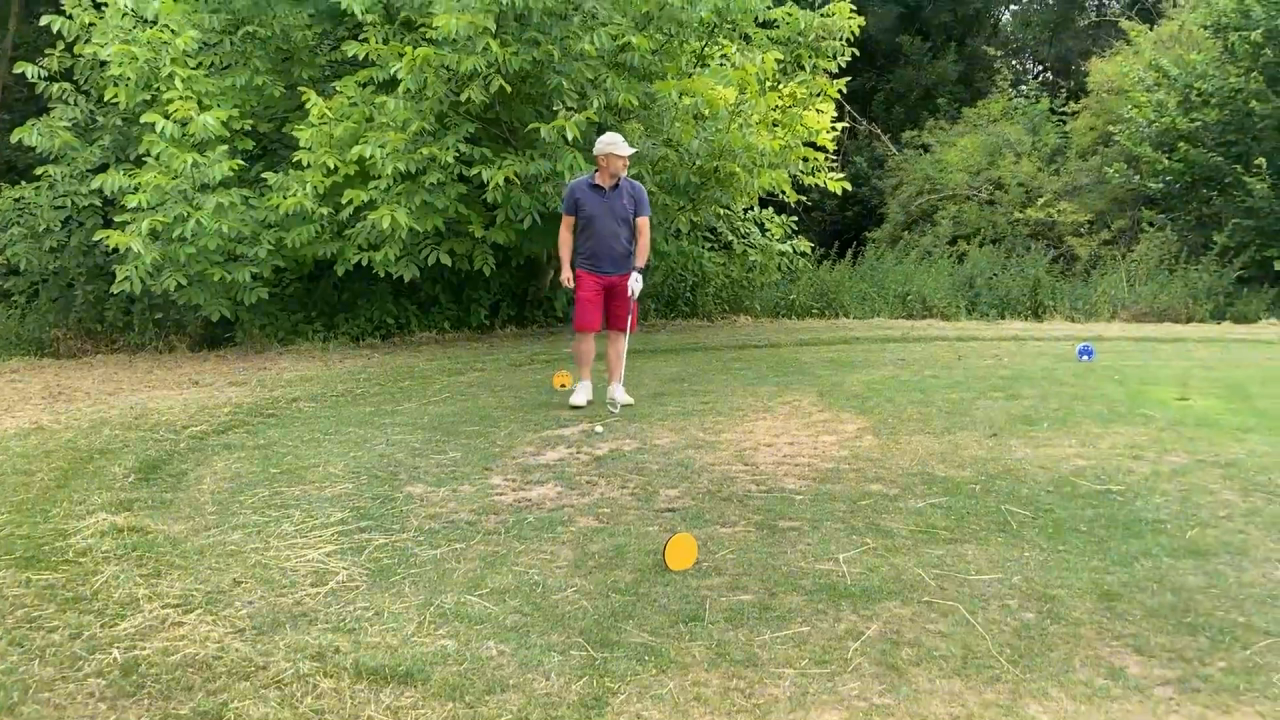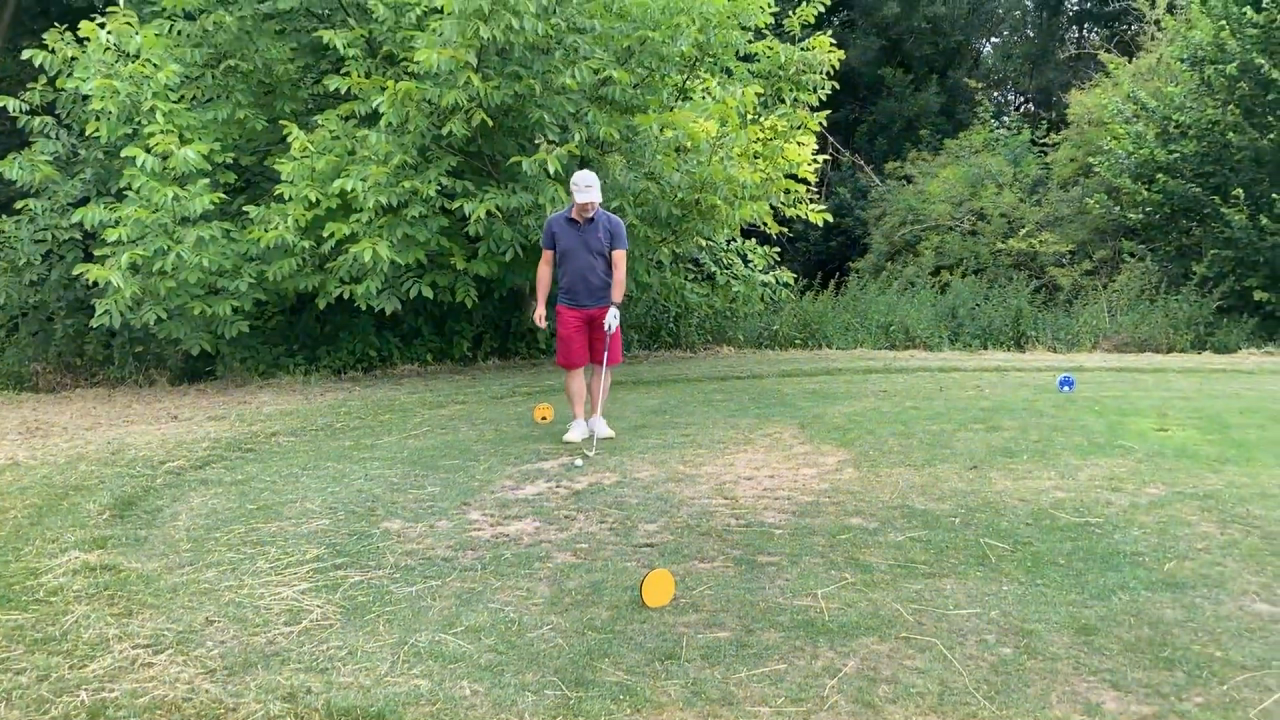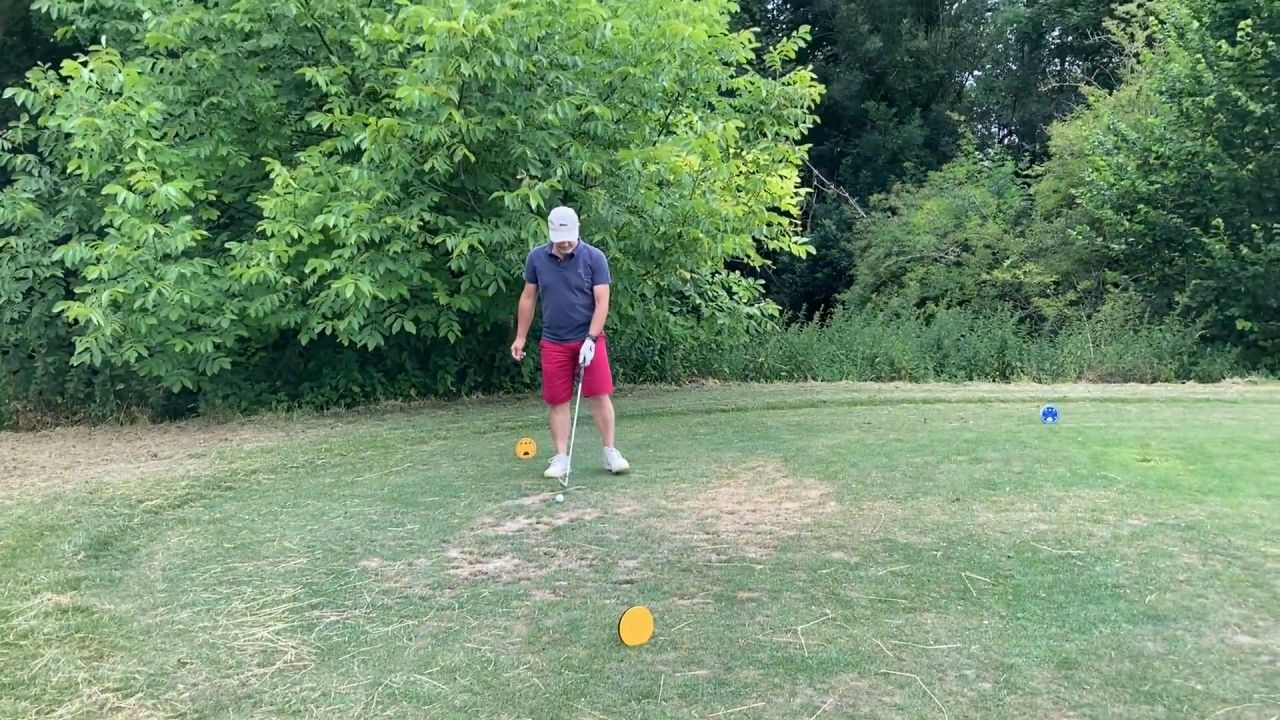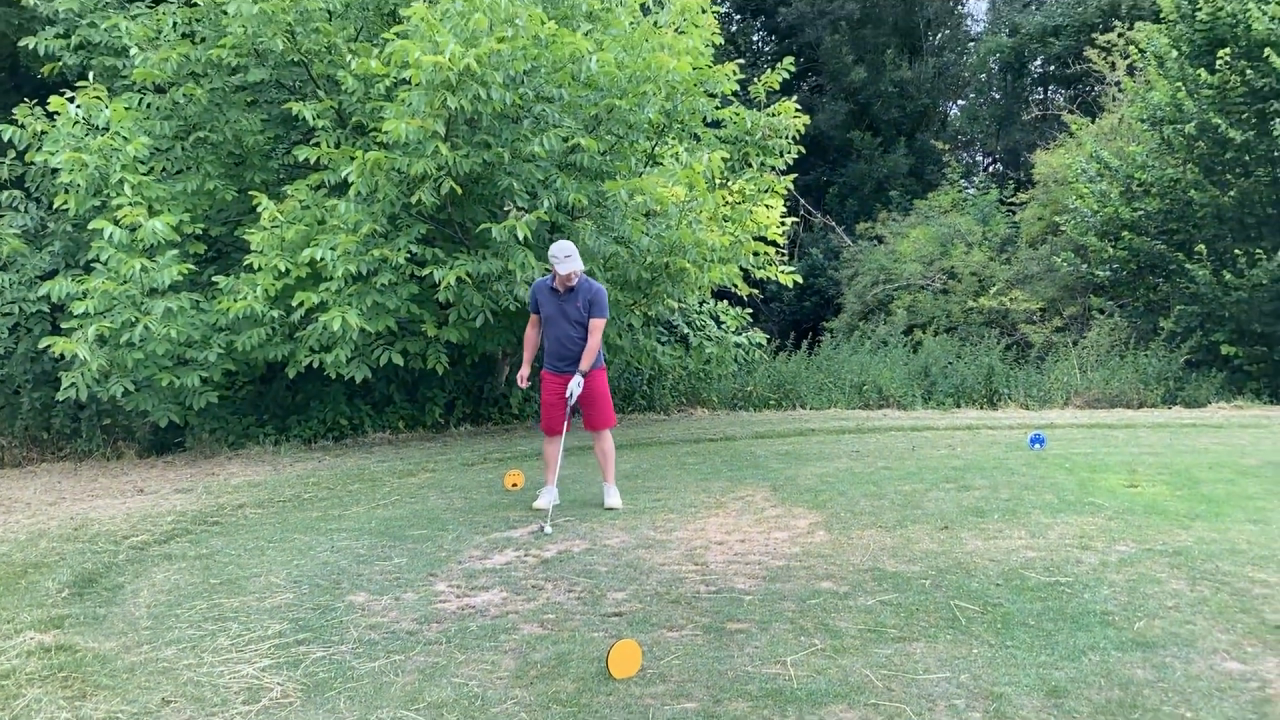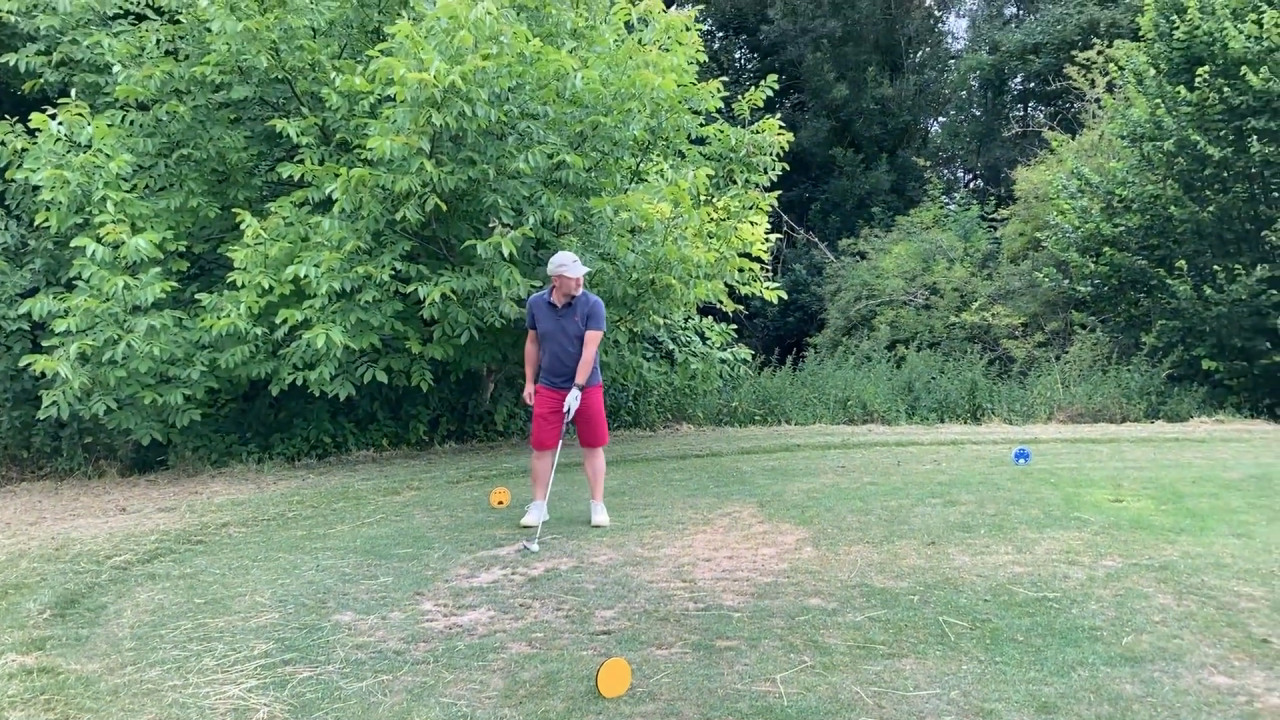
dt=0.3s
person 1, frame 1
left shoulder: (635, 191)
right shoulder: (577, 189)
left elbow: (643, 233)
right elbow: (566, 230)
left wrist: (638, 271)
right wrist: (566, 266)
left hip: (623, 275)
right hip: (588, 272)
left knee: (617, 332)
right knee: (585, 330)
left ankle: (615, 387)
right ankle: (584, 384)
person 1, frame 2
left shoulder: (613, 224)
right shoulder: (554, 223)
left elbow: (620, 268)
right elbow: (546, 265)
left wrist: (614, 307)
right wrist: (540, 304)
left hip: (604, 307)
right hip: (569, 308)
left knee: (602, 364)
right knee: (573, 366)
left ankle: (597, 418)
right ankle: (579, 422)
person 1, frame 3
left shoulder: (595, 258)
right shoulder: (536, 257)
left elbow: (602, 302)
right elbow: (527, 298)
left wrist: (591, 339)
right wrist: (521, 336)
left hip: (588, 339)
right hip: (553, 342)
left knee: (600, 395)
right knee: (557, 401)
left ankle: (610, 450)
right ankle: (561, 457)
person 1, frame 4
left shoulder: (595, 291)
right shoulder: (539, 288)
left elbow: (594, 338)
right elbow: (533, 328)
left wrist: (580, 374)
right wrist: (526, 364)
left hip: (590, 371)
right hip: (553, 373)
left knee: (600, 429)
right knee: (551, 432)
left ankle: (610, 487)
right ankle: (549, 489)
person 1, frame 5
left shoulder: (593, 305)
right shoulder: (535, 304)
left elbow: (589, 351)
left wrist: (577, 389)
right wrist: (530, 382)
left hip: (587, 387)
right hip: (548, 388)
left knee: (593, 447)
right knee: (541, 448)
left ankle: (597, 505)
right ankle: (538, 505)
